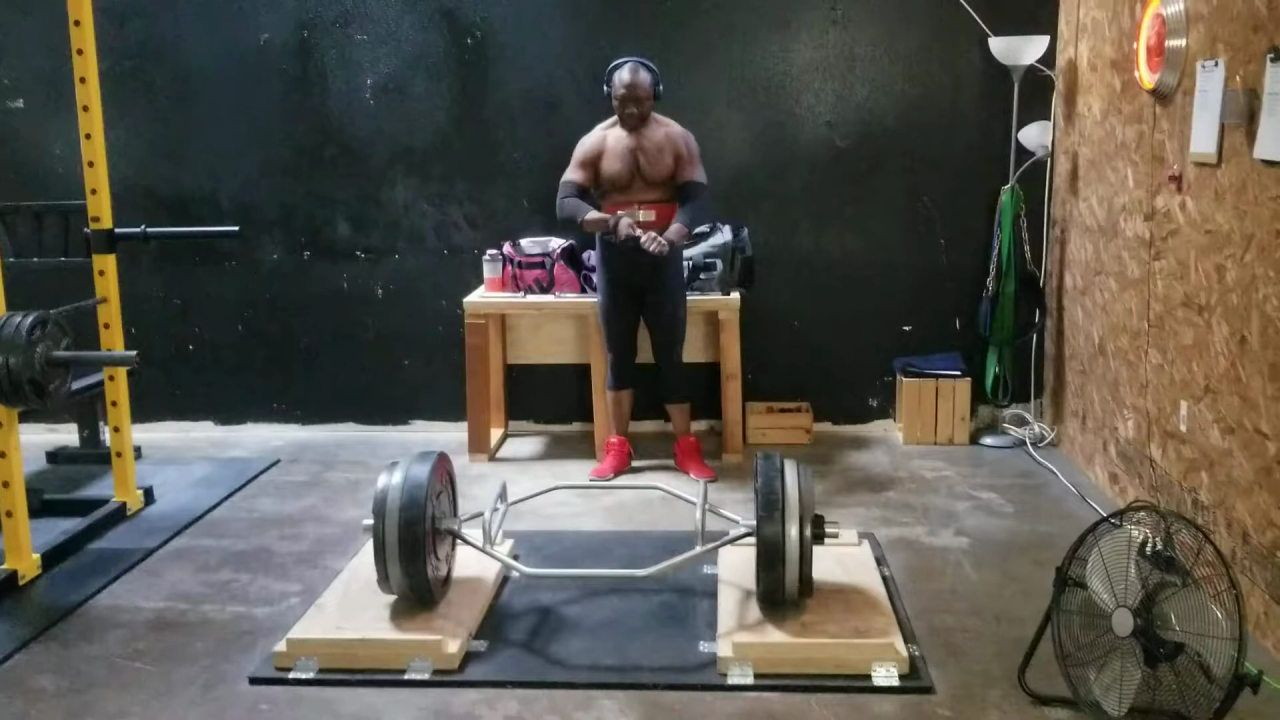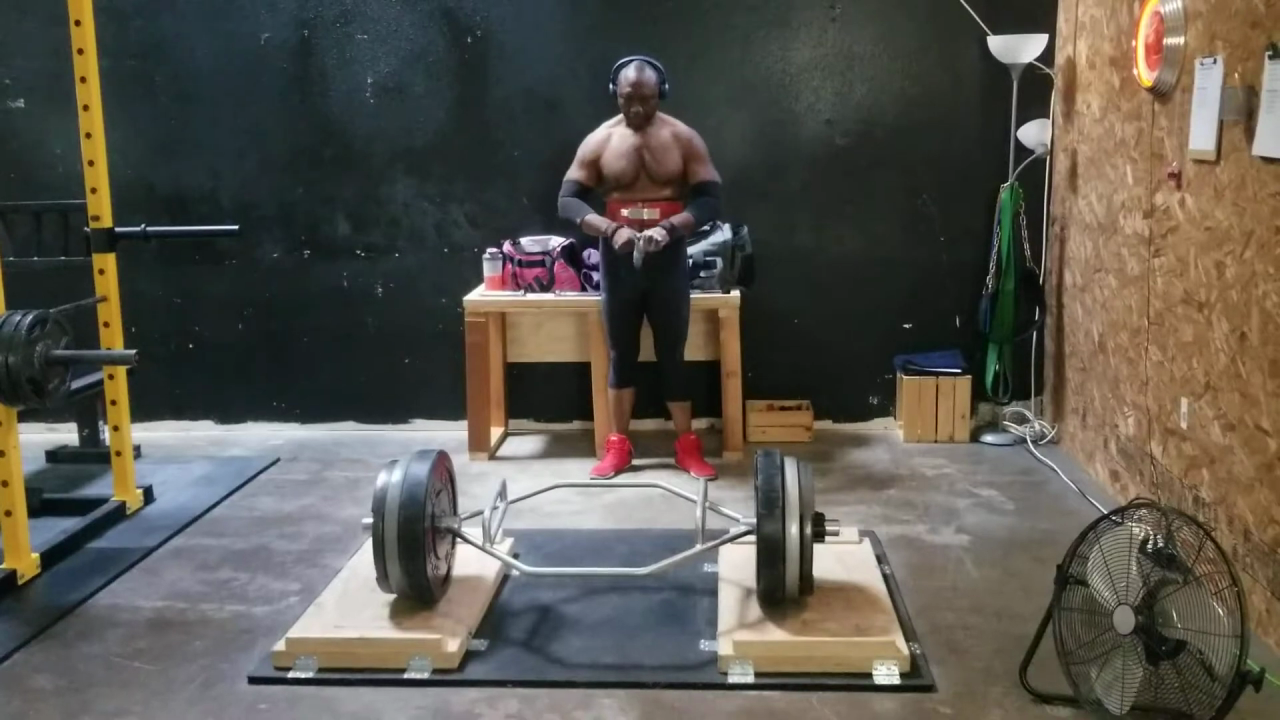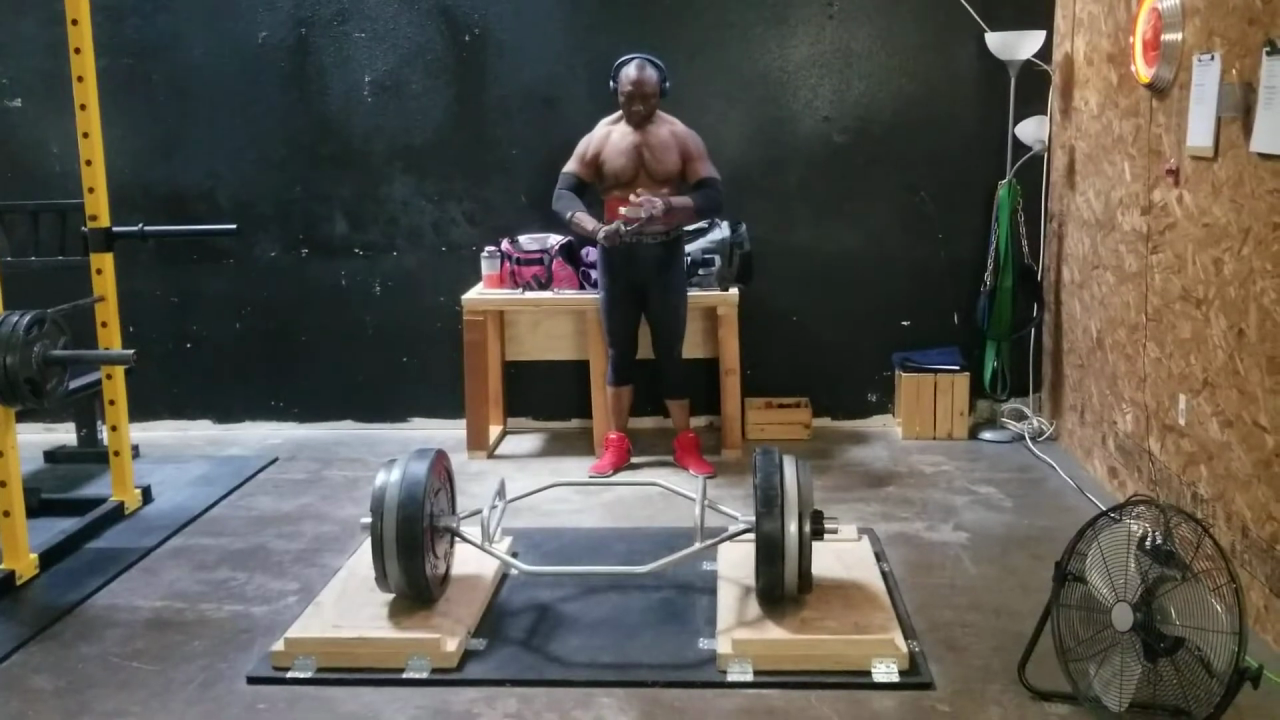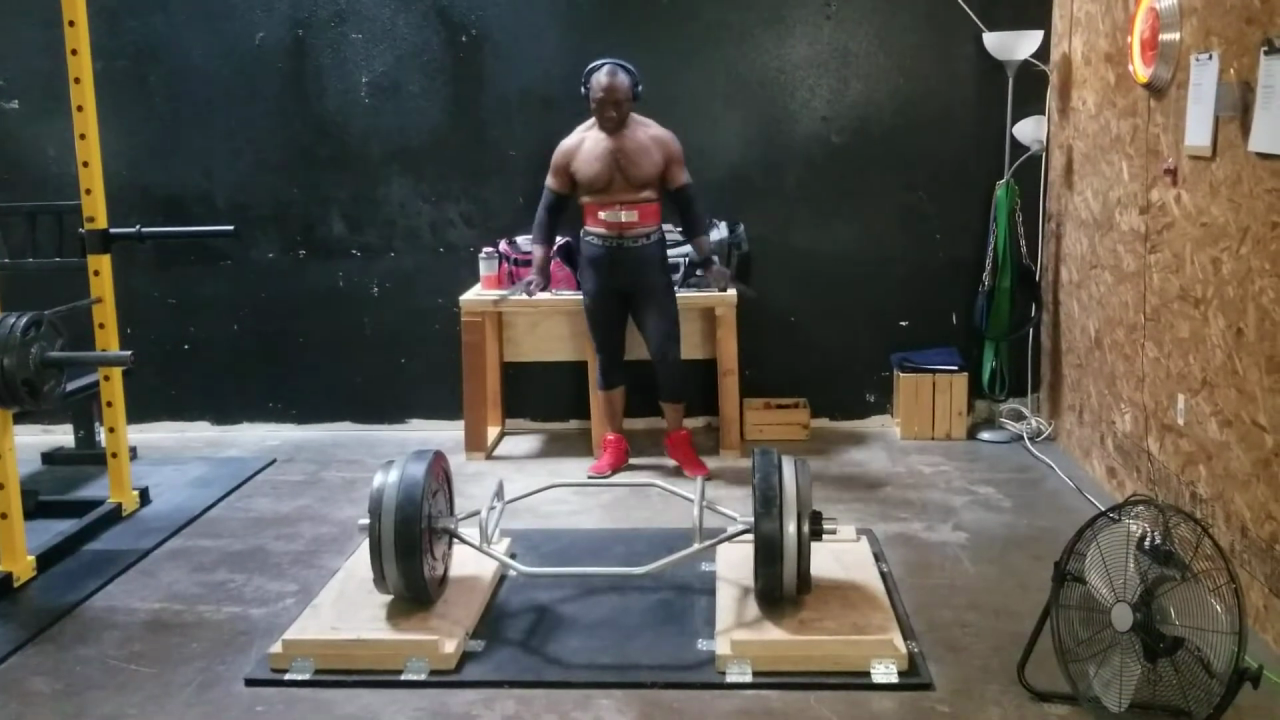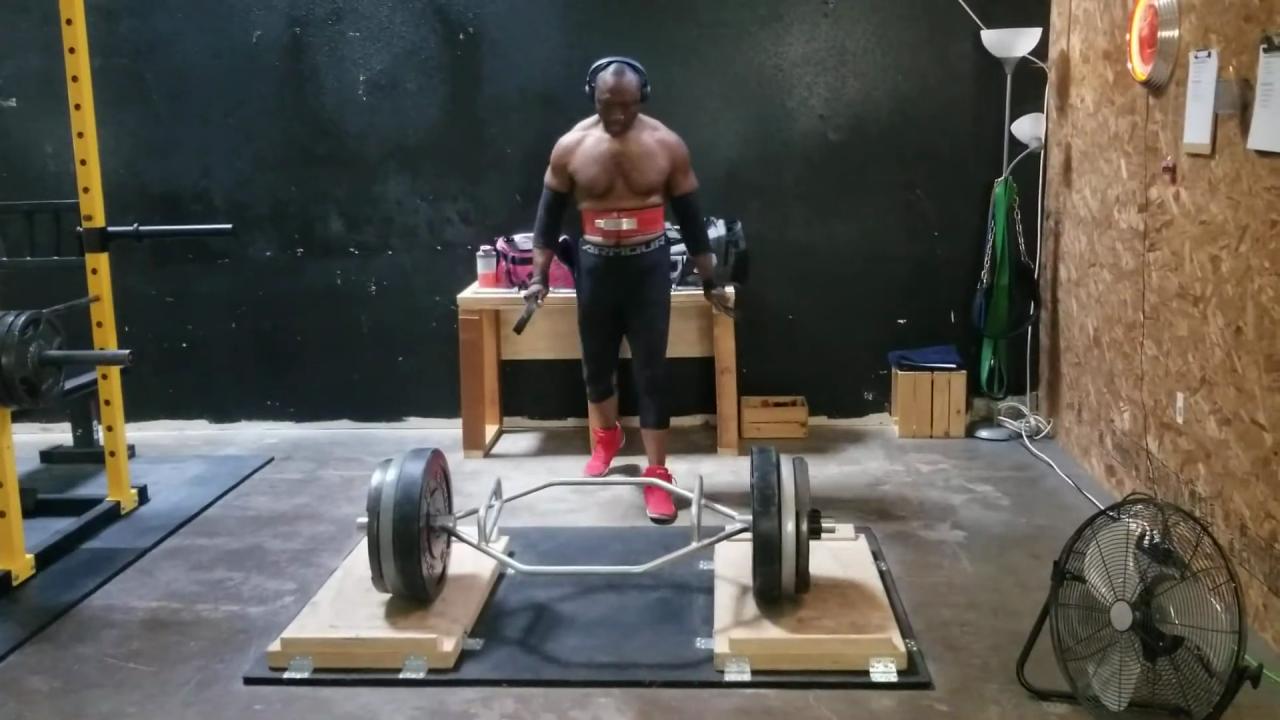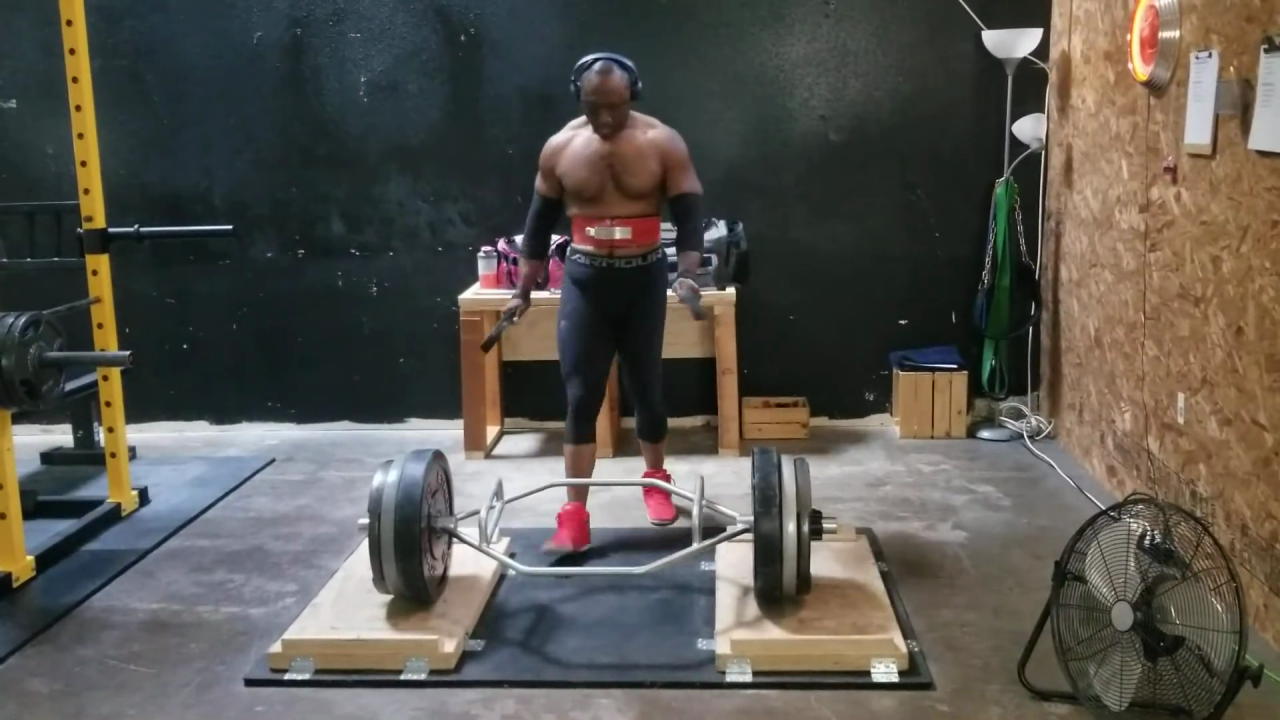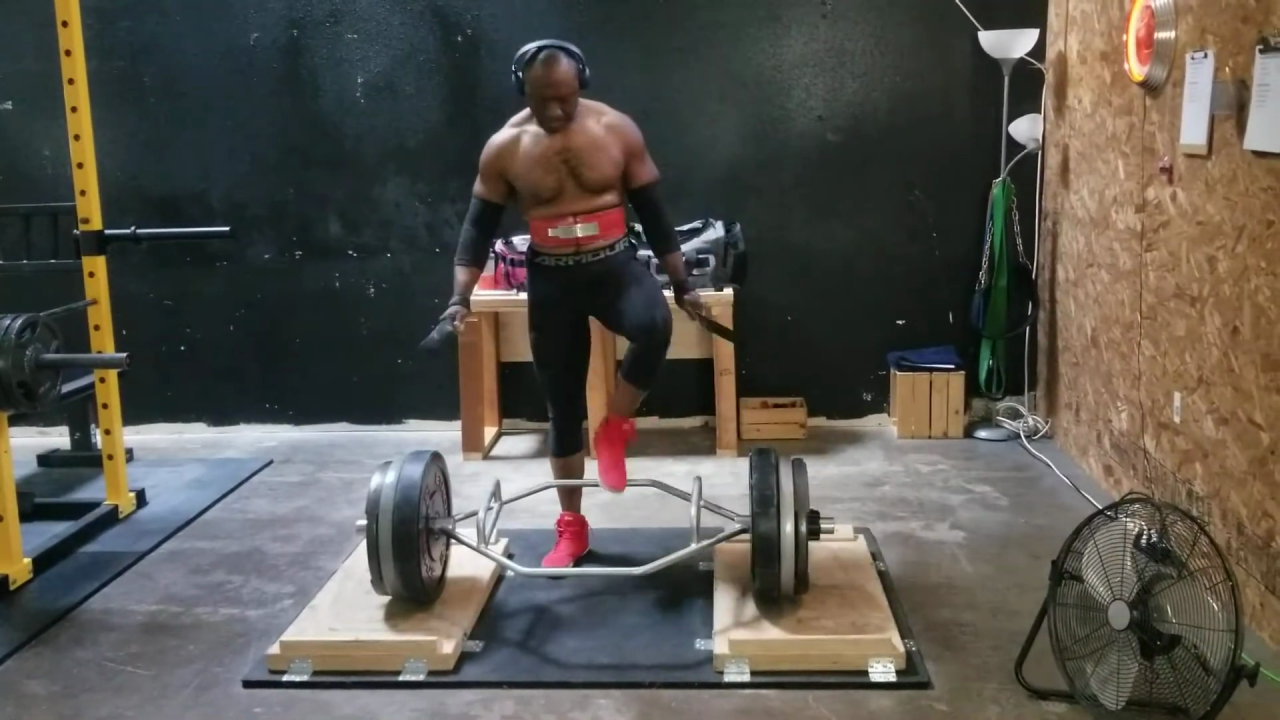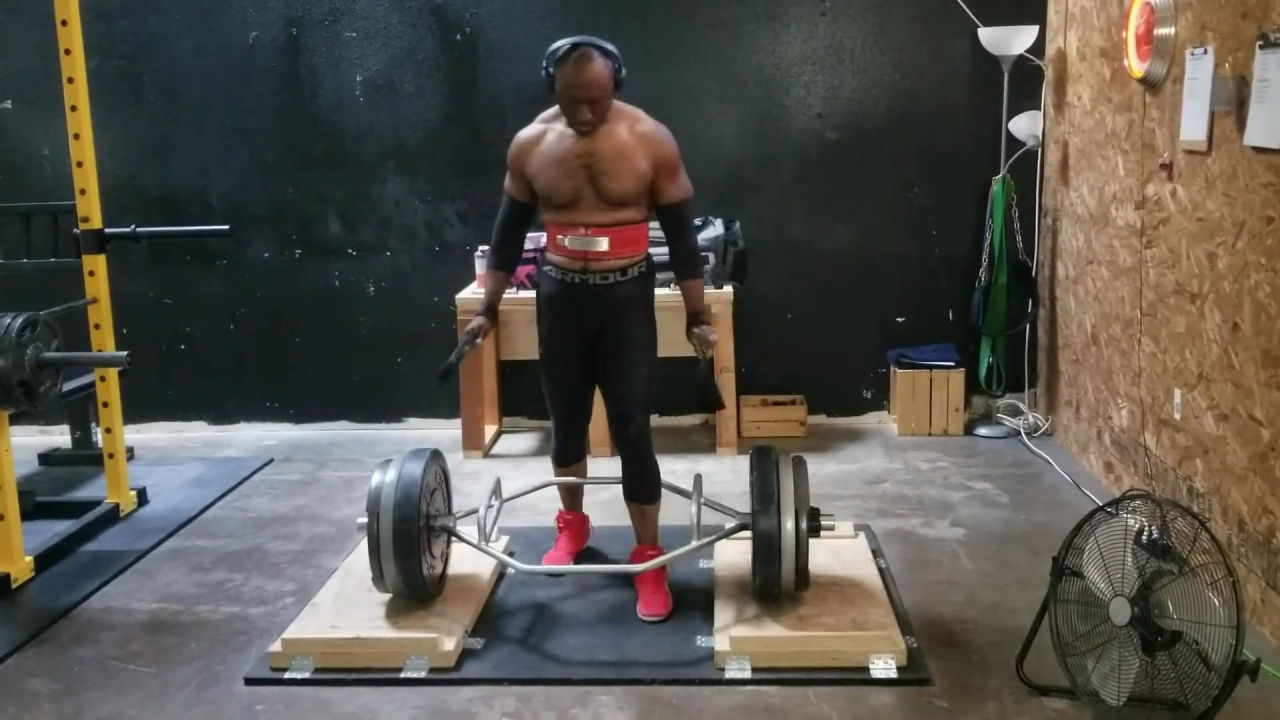
dt=0.5s
person 1, frame 1
left shoulder: (679, 139)
right shoulder: (594, 143)
left elbow: (696, 200)
right elbow: (566, 203)
left wrist: (670, 238)
right wrist: (612, 222)
left hip: (663, 257)
right hip: (614, 258)
left knee: (670, 355)
right knee: (618, 355)
left ankle: (686, 447)
right ankle: (618, 446)
person 1, frame 2
left shoulder: (685, 139)
right shoulder: (598, 142)
left elbow: (710, 200)
right elbow: (567, 201)
left wrist: (670, 227)
right wrist: (609, 229)
left hip: (669, 257)
right hip: (619, 259)
left knee: (672, 354)
right knee: (621, 353)
left ankle: (687, 445)
right ankle: (618, 445)
person 1, frame 3
left shoulder: (683, 138)
right shoulder: (598, 139)
left elbow: (714, 197)
right elbow: (562, 195)
left wrist: (669, 205)
right wrist: (596, 229)
left hip: (665, 254)
right hip: (617, 255)
left knee: (670, 352)
right knee: (619, 351)
left ankle: (686, 443)
right ankle: (616, 443)
person 1, frame 4
left shoulder: (661, 141)
right shoulder: (572, 148)
left elbow: (686, 205)
right elbow: (550, 210)
left wrist: (707, 260)
right wrist: (539, 268)
left hip: (648, 257)
right hip: (597, 259)
left knee: (666, 355)
right knee: (608, 355)
left ankle: (679, 443)
right ankle: (614, 444)
person 1, frame 5
left shoulder: (668, 145)
right shoulder: (570, 147)
left elbow: (689, 215)
right elbow: (550, 213)
left wrist: (709, 280)
right wrist: (539, 275)
left hip: (649, 266)
right hip: (595, 266)
left knee: (649, 372)
right knee: (597, 367)
left ankle: (657, 476)
right ankle: (607, 436)
person 1, frame 6
left shoulder: (664, 143)
right shoulder: (559, 148)
left elbow: (689, 216)
right elbow: (540, 221)
left wrist: (686, 272)
right wrist: (524, 289)
left hip: (644, 278)
right hip: (583, 280)
left knee: (644, 388)
right knee: (581, 398)
left ankle: (655, 481)
right ankle: (574, 519)
person 1, frame 7
left shoulder: (618, 130)
right shoulder: (504, 147)
left elbow: (652, 210)
right elbow: (478, 226)
left wrist: (681, 283)
right wrist: (460, 298)
left hip: (615, 264)
right hip: (550, 279)
left knee: (653, 325)
right knee: (563, 406)
left ankle: (616, 425)
right ankle: (572, 526)
person 1, frame 8
left shoulder: (651, 140)
right shoulder: (530, 144)
left elbow: (680, 233)
right elbow: (509, 231)
left wrist: (696, 316)
right wrist: (489, 308)
left hip: (627, 297)
right hip: (559, 295)
left knee: (631, 431)
right knee: (567, 422)
left ankle: (649, 560)
right ankle: (573, 523)
